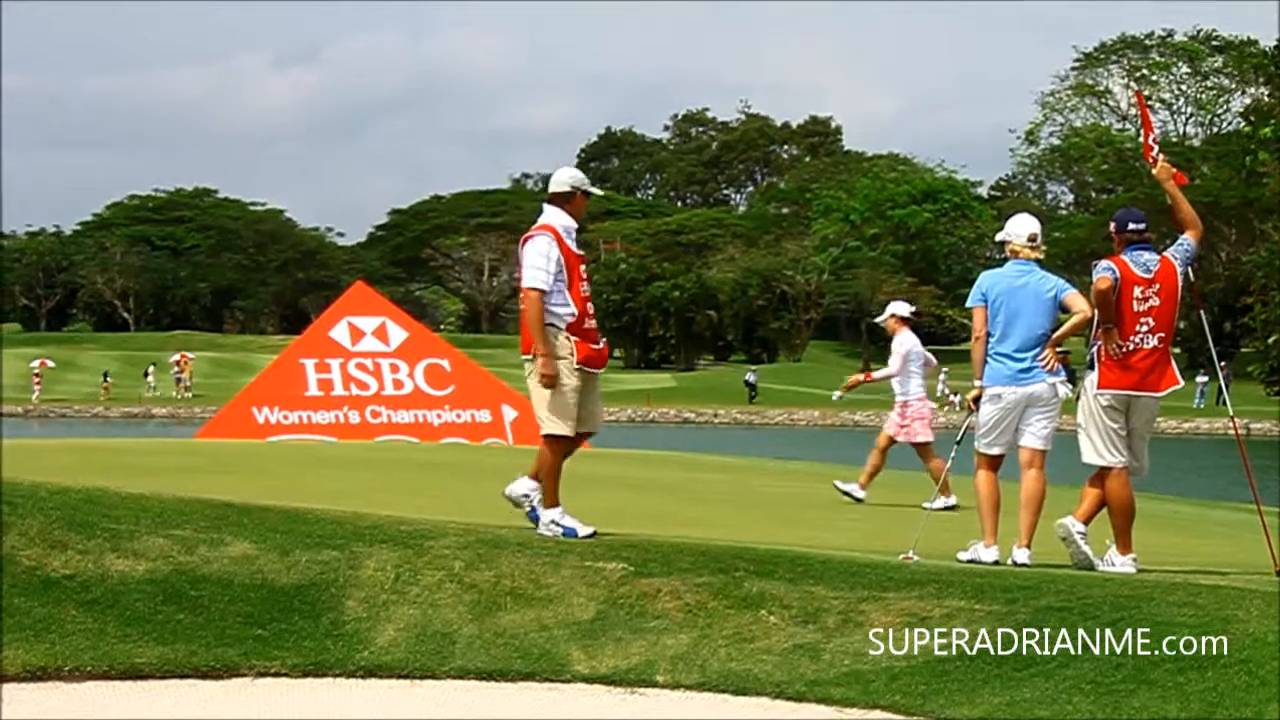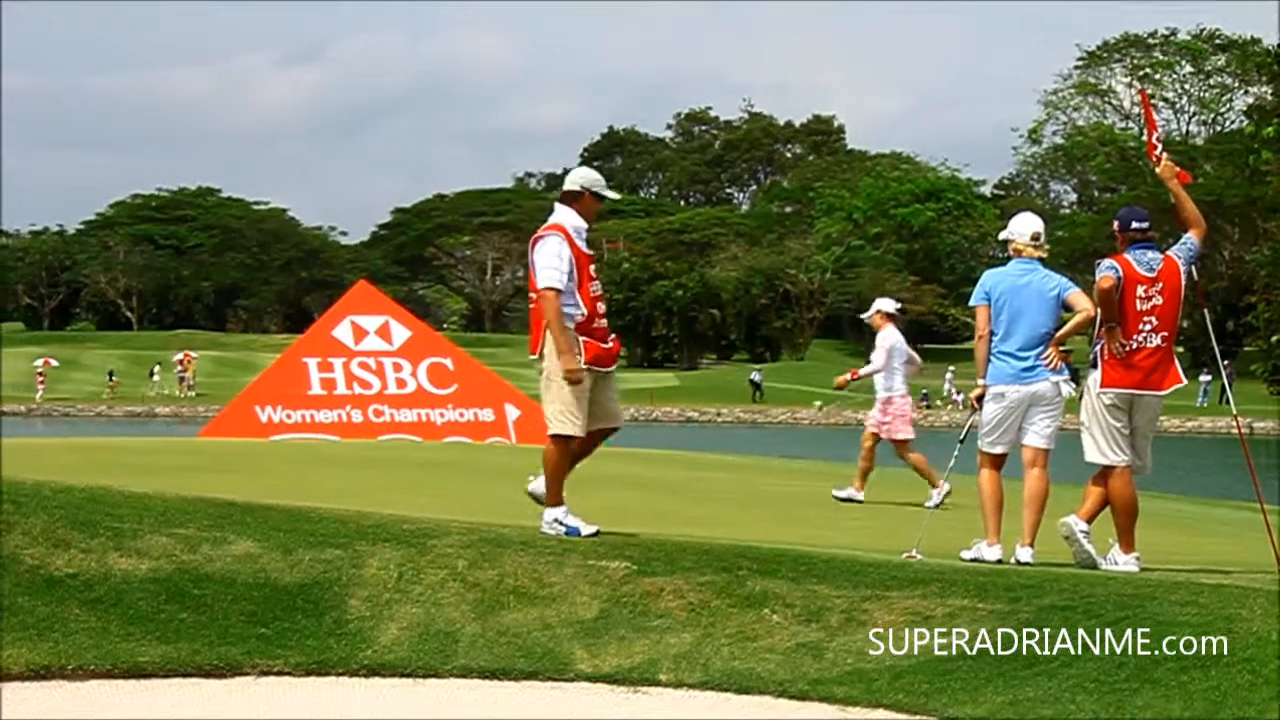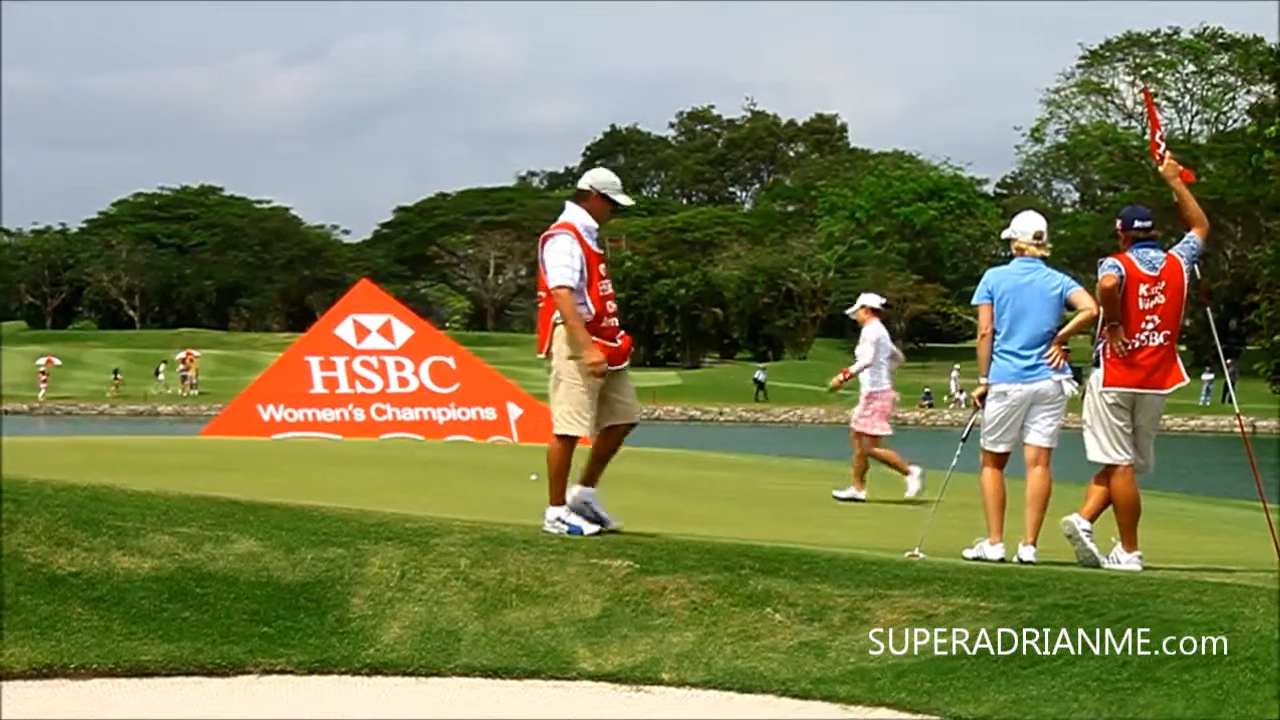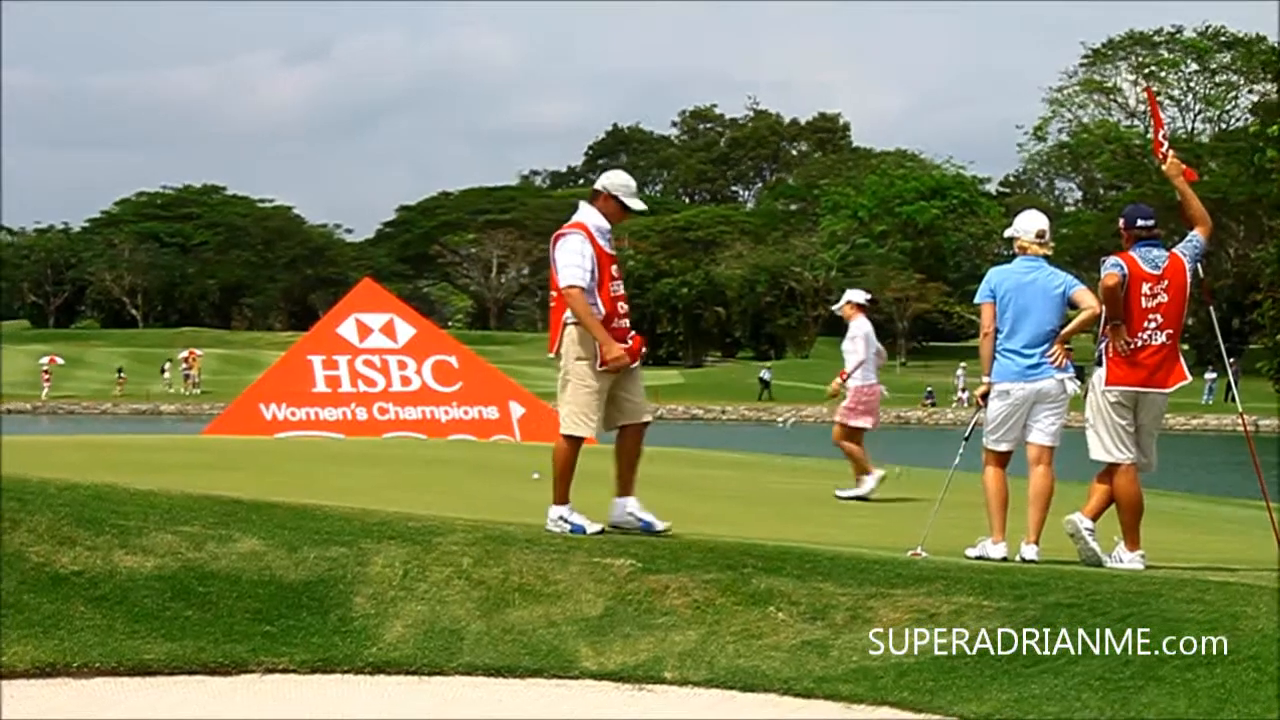
dt=0.1s
person 1, frame 1
left shoulder: (1111, 265)
right shoulder: (1172, 264)
left elbow: (1102, 287)
right elbow: (1195, 229)
left wrist: (1108, 326)
right wrist: (1169, 183)
left hip: (1109, 379)
right hip: (1151, 384)
left knee: (1114, 466)
right knee: (1121, 465)
left ankle: (1123, 554)
right ankle: (1079, 521)
person 1, frame 2
left shoulder: (1114, 265)
right shoulder: (1176, 264)
left elbow: (1105, 286)
right elbow: (1198, 228)
left wrist: (1110, 326)
right wrist: (1172, 182)
left hip: (1112, 378)
right hip: (1153, 382)
left knee: (1117, 465)
right knee: (1123, 464)
left ankle: (1126, 553)
right ankle: (1082, 520)
person 1, frame 3
left shoulder: (1117, 263)
right shoulder: (1178, 262)
left elbow: (1107, 285)
right elbow: (1200, 227)
left wrist: (1112, 324)
right wrist: (1175, 180)
left hip: (1114, 377)
right hip: (1157, 381)
left knee: (1119, 463)
right knee: (1127, 463)
left ankle: (1129, 552)
right ankle: (1084, 518)
person 1, frame 4
left shoulder: (1120, 262)
right shoulder: (1181, 261)
left elbow: (1110, 285)
right elbow: (1204, 226)
left wrist: (1115, 323)
right wrist: (1178, 179)
left hip: (1117, 375)
right hip: (1159, 380)
left knee: (1122, 462)
right knee: (1129, 462)
left ankle: (1132, 551)
right ankle: (1087, 518)
person 2, frame 1
left shoulder: (565, 236)
right shoulder: (543, 239)
right elbow: (532, 299)
left wrist: (594, 343)
right wrist: (544, 356)
left hip: (579, 347)
right hip: (555, 345)
left knee: (584, 427)
right knee: (556, 429)
left ankle: (528, 486)
right ankle: (549, 513)
person 2, frame 2
left shoulder: (576, 235)
right shoulder: (554, 238)
right elbow: (549, 299)
right wrist: (566, 353)
left hip: (590, 346)
right hip: (567, 343)
left knee: (606, 422)
right knee: (564, 429)
left ankle: (548, 483)
right ankle: (555, 513)
person 2, frame 3
left shoulder: (589, 236)
right shoulder: (564, 238)
right elbow: (562, 298)
right wrist: (588, 347)
left hip: (606, 346)
right hip: (576, 346)
left knee: (623, 418)
right knee: (569, 430)
left ankle: (584, 492)
right ankle: (556, 511)
person 2, frame 4
left shoulder: (603, 236)
right shoulder: (576, 237)
right elbow: (573, 297)
right wrist: (606, 343)
left hip: (615, 346)
right hip: (587, 344)
left knee: (635, 421)
right knee: (575, 429)
left ankle: (625, 505)
right ankle: (560, 510)
person 3, frame 1
left shoulder: (988, 280)
right shoulder: (1053, 283)
left elbow: (979, 335)
right elbow: (1085, 311)
left wrist: (977, 383)
right wrist: (1054, 341)
left hip: (1000, 384)
right hip: (1043, 384)
left knee: (986, 464)
right knee: (1033, 465)
left ankle: (989, 545)
right ankle: (1023, 548)
person 3, frame 2
left shoulder: (991, 279)
right shoulder: (1056, 282)
left elbow: (982, 334)
right elbow: (1088, 310)
left wrist: (981, 381)
right wrist: (1056, 340)
left hip: (1003, 383)
right hip: (1046, 383)
left knee: (989, 463)
right knee: (1036, 464)
left ankle: (992, 545)
right ankle: (1026, 547)
person 3, frame 3
left shoulder: (993, 278)
right shoulder: (1058, 280)
left elbow: (984, 333)
right elbow: (1090, 309)
left wrist: (983, 380)
right wrist: (1059, 339)
left hip: (1006, 381)
right hip: (1049, 380)
left knee: (992, 462)
right knee: (1038, 463)
left ankle: (994, 543)
right ankle: (1028, 545)
person 3, frame 4
left shoulder: (996, 277)
right shoulder: (1061, 279)
left elbow: (987, 332)
right elbow: (1093, 308)
left wrist: (985, 378)
right wrist: (1062, 337)
left hip: (1009, 379)
right hip: (1051, 379)
left knee: (995, 461)
right knee: (1041, 461)
left ankle: (996, 542)
right ankle: (1031, 544)
person 4, frame 1
left shoulder: (901, 340)
right shoulder: (912, 340)
left elbow: (893, 370)
right elbow: (931, 362)
left wrist: (862, 378)
left hip: (911, 404)
right hip: (904, 403)
left knee: (925, 453)
right knee: (880, 446)
left ankle: (947, 496)
right ankle: (860, 487)
person 4, frame 2
left shoulder: (886, 336)
right shoulder: (896, 337)
left elbow: (879, 365)
right elbow: (916, 361)
left wrist: (850, 377)
left hip: (892, 400)
right hip: (887, 400)
left knee: (905, 451)
right knee: (867, 444)
left ankle: (938, 486)
right ankle: (856, 489)
person 4, frame 3
left shoulder: (870, 330)
right shoulder: (880, 331)
left elbow: (867, 360)
right elbow: (899, 358)
left wrist: (843, 376)
left hip: (874, 395)
right hip: (875, 393)
left knee: (870, 448)
right knee: (859, 444)
left ankle: (910, 471)
right ankle: (857, 488)
person 4, frame 4
left shoulder: (857, 325)
right shoulder: (865, 326)
left elbow: (861, 356)
right elbow: (881, 356)
left wrist: (841, 378)
left hip: (861, 389)
right hip: (863, 388)
left knee: (839, 437)
right knee: (855, 441)
left ankle: (871, 473)
right ankle: (862, 484)
